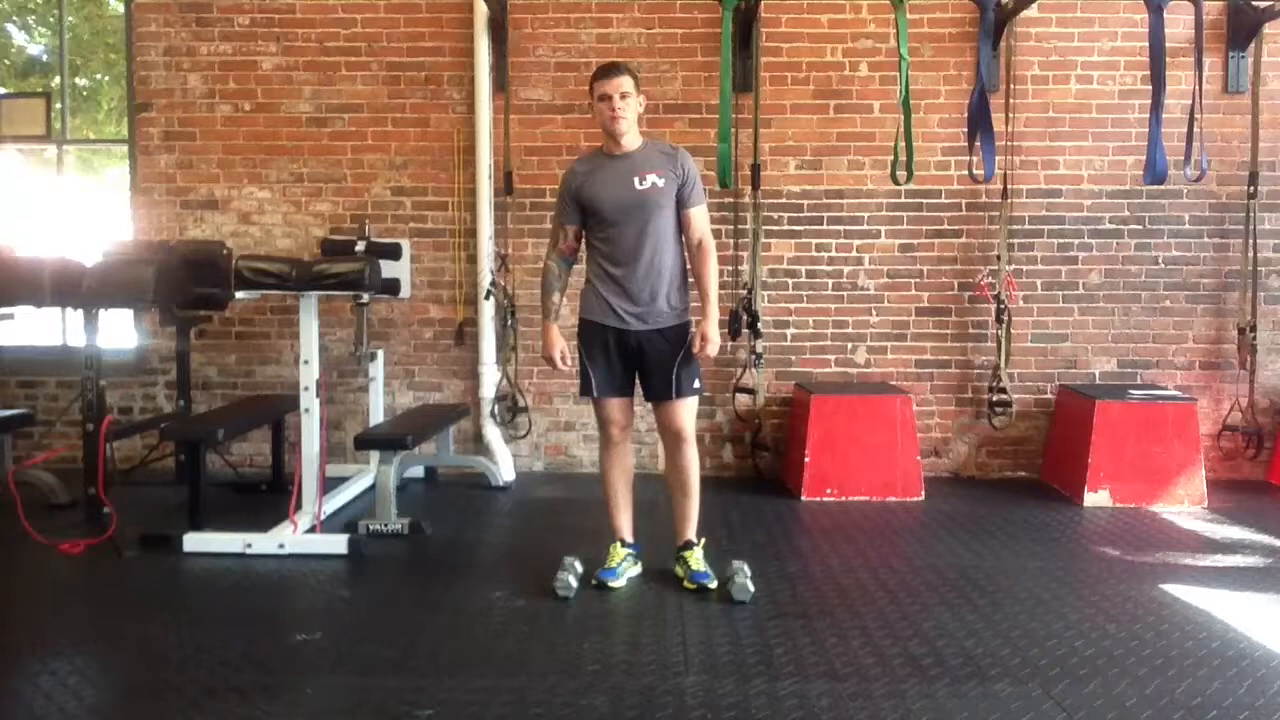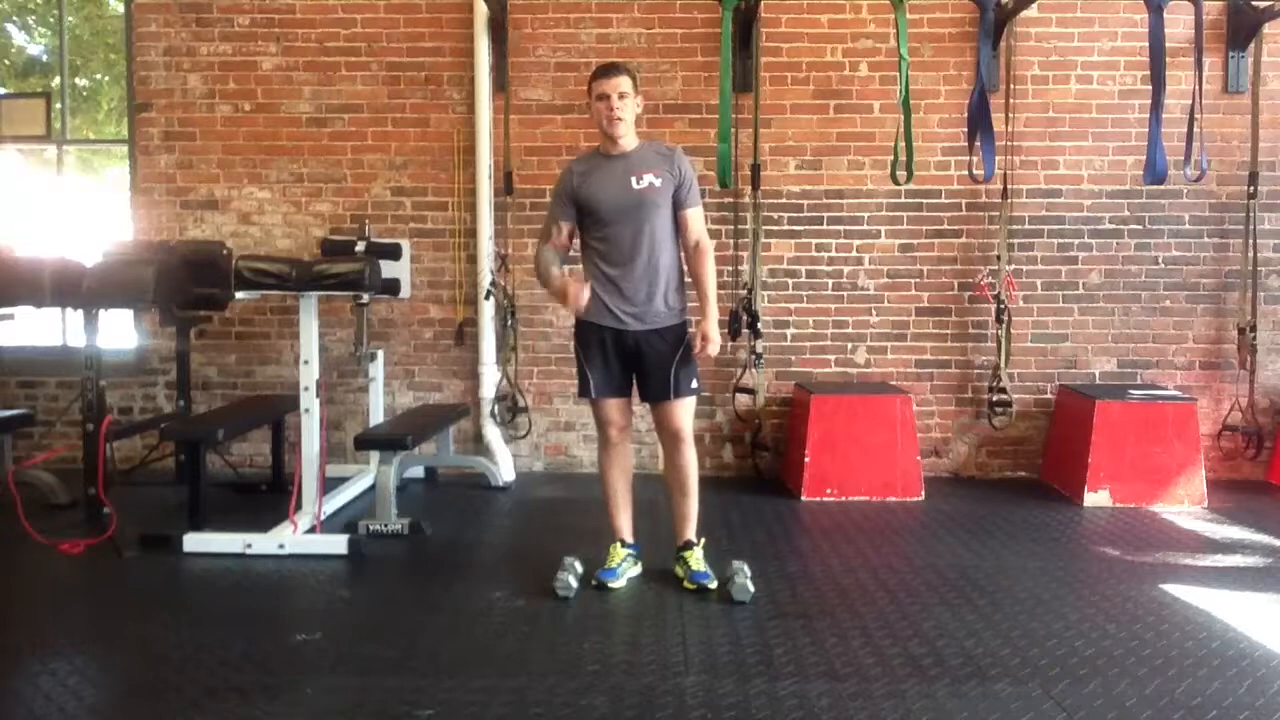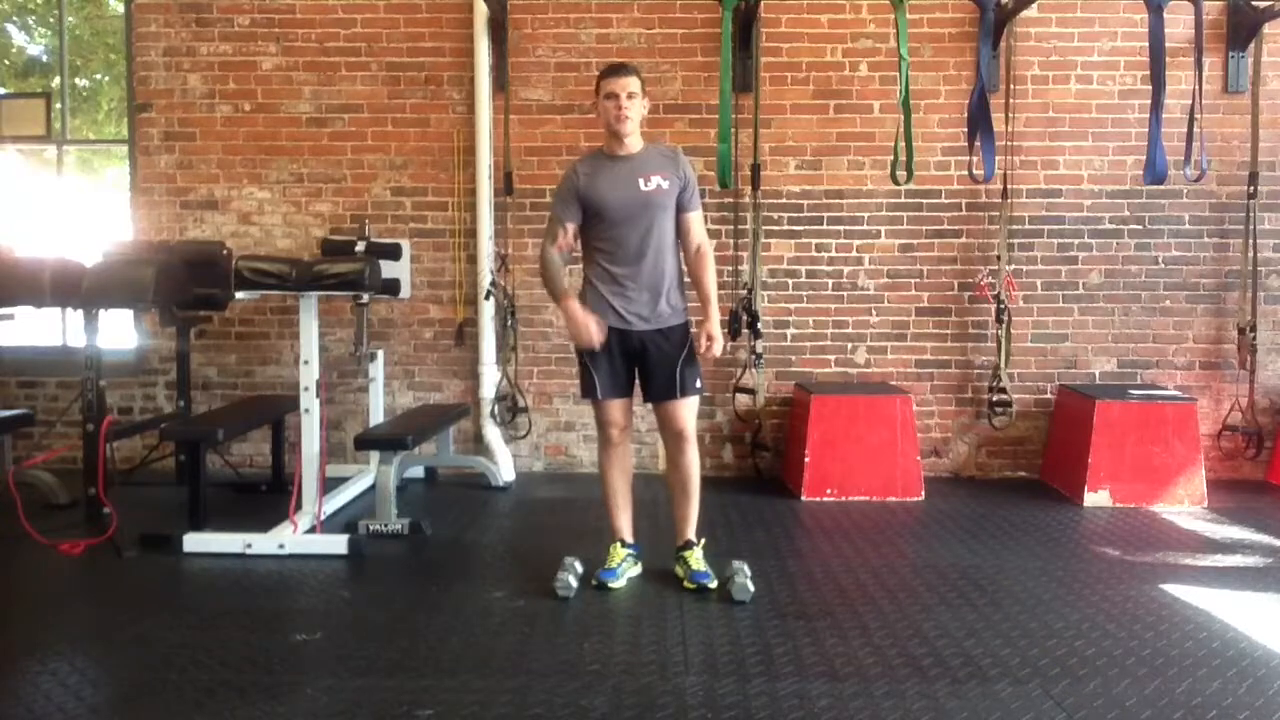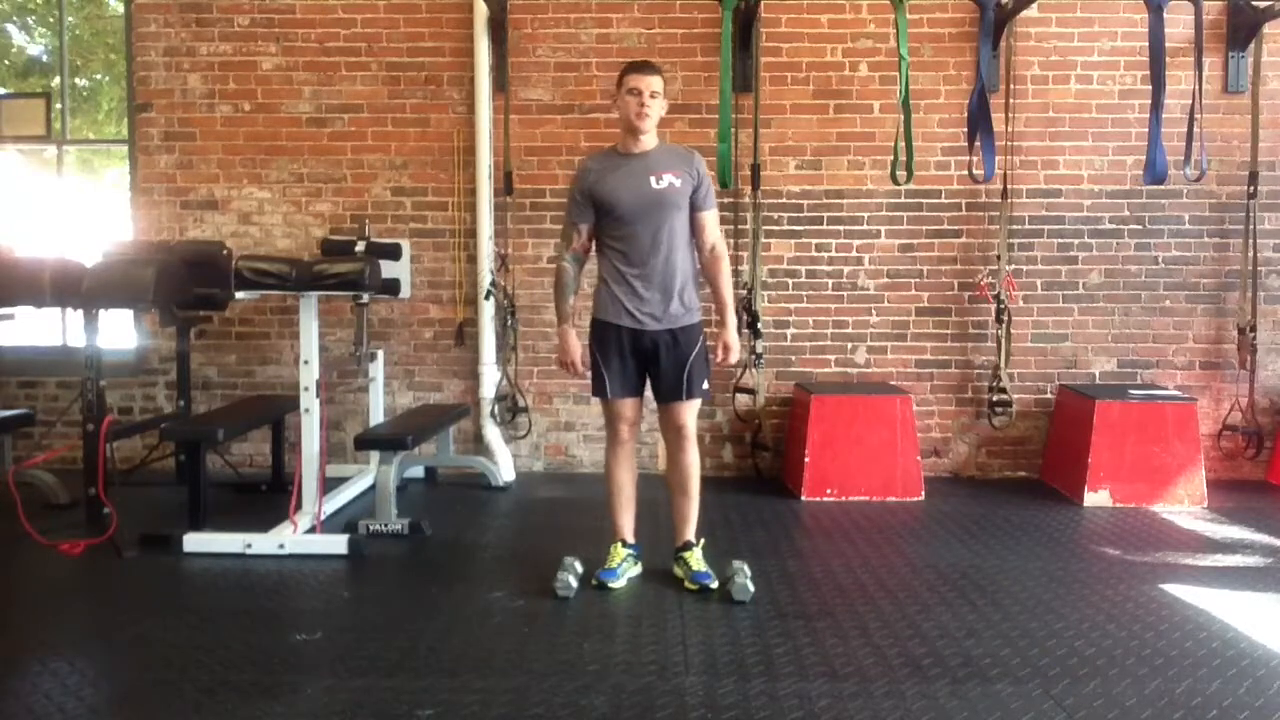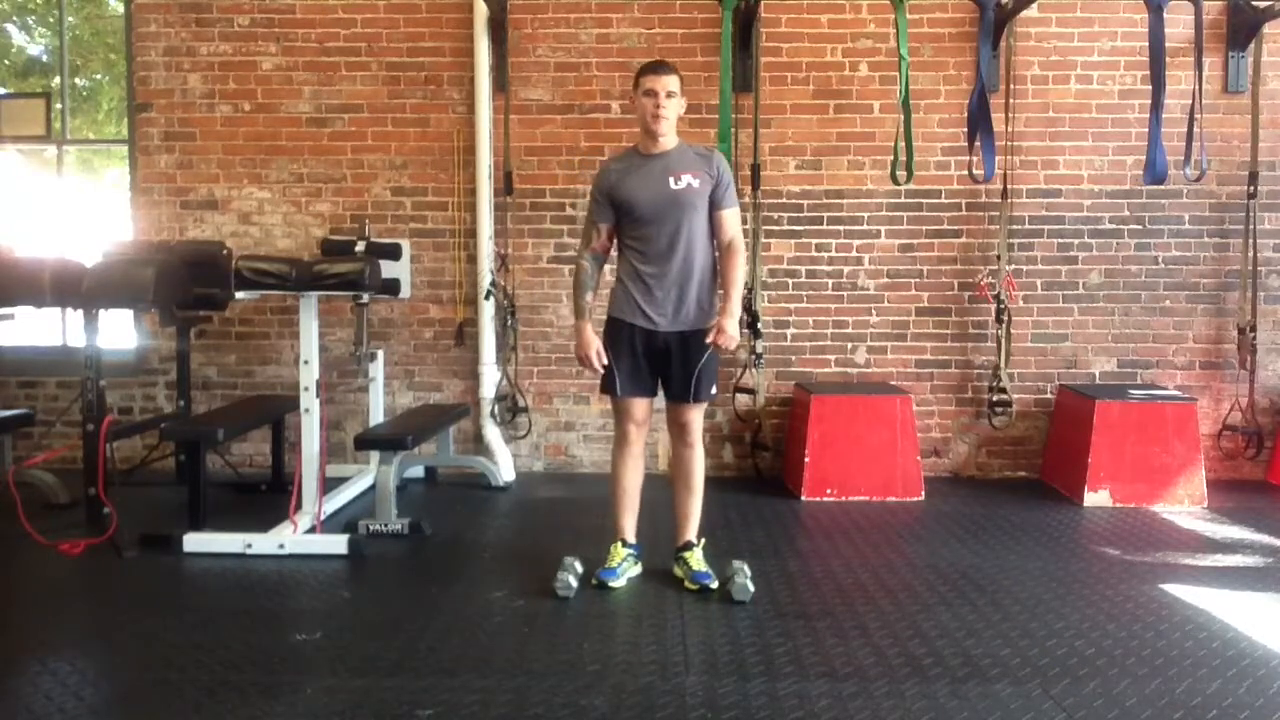
dt=0.4s
person 1, frame 1
left shoulder: (675, 162)
right shoulder: (580, 174)
left elbow: (701, 242)
right elbow: (560, 255)
left wrist: (710, 315)
right wrist: (550, 324)
left hip: (668, 323)
right hip: (603, 325)
left knee: (680, 432)
right knee: (614, 431)
left ankle: (688, 547)
right ankle: (624, 547)
person 1, frame 2
left shoulder: (672, 162)
right shoulder: (576, 175)
left elbow: (697, 243)
right elbow: (549, 250)
left wrist: (709, 314)
right wrist: (558, 284)
left hip: (664, 323)
right hip: (600, 326)
left knee: (678, 432)
right knee: (613, 432)
left ankle: (689, 547)
right ankle: (624, 547)
person 1, frame 3
left shoulder: (674, 165)
right shoulder: (580, 175)
left elbow: (697, 246)
right elbow: (554, 253)
left wrist: (711, 314)
right wrist: (571, 307)
left hip: (668, 323)
right hip: (604, 326)
left knee: (681, 432)
right knee: (614, 432)
left ankle: (688, 547)
right ankle: (623, 547)
person 1, frame 4
left shoulder: (689, 165)
right shoulder: (593, 172)
left elbow: (712, 247)
right elbow: (571, 255)
left wrist: (728, 320)
right wrist: (565, 328)
left hip: (679, 323)
right hip: (614, 324)
left knee: (682, 432)
right knee: (622, 431)
left ankle: (687, 548)
right ankle: (625, 547)
person 1, frame 5
left shoulder: (709, 164)
right shoulder: (613, 173)
left elbow: (732, 243)
right elbow: (592, 254)
left wrist: (729, 310)
right wrist: (583, 323)
left hip: (692, 324)
right hip: (629, 323)
left knee: (687, 431)
right knee: (630, 429)
left ankle: (688, 548)
right ankle: (626, 547)
